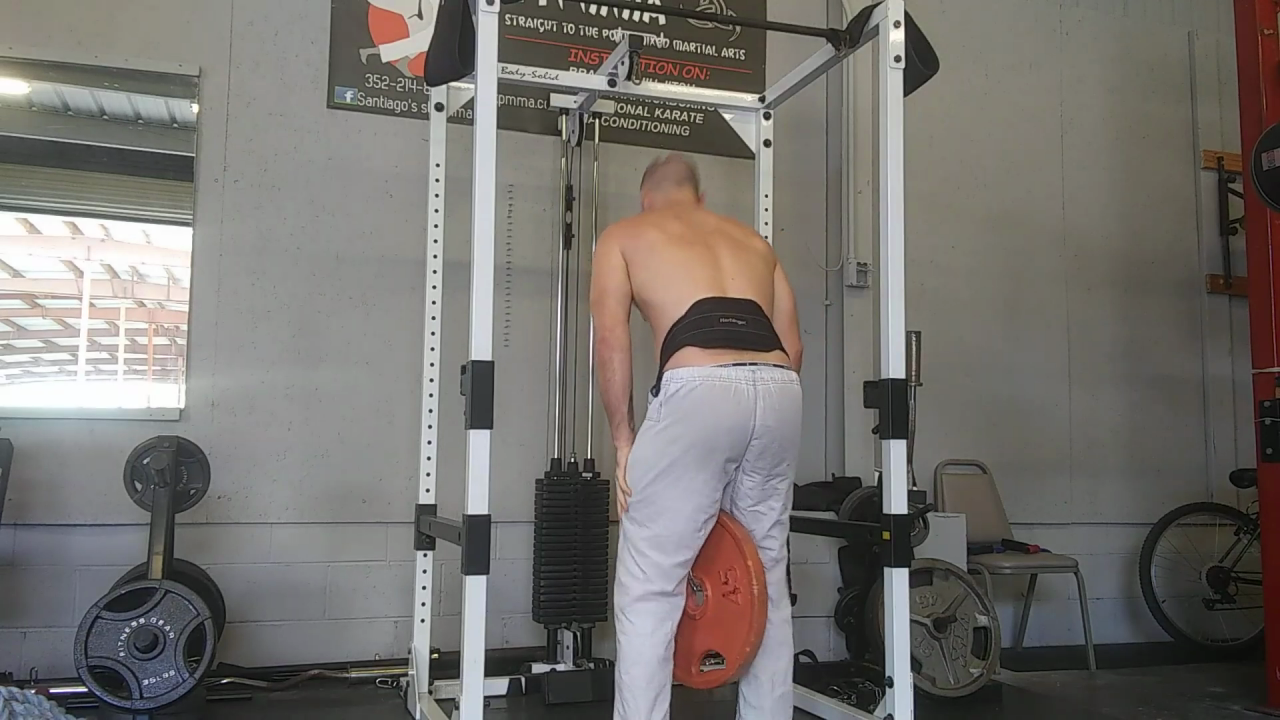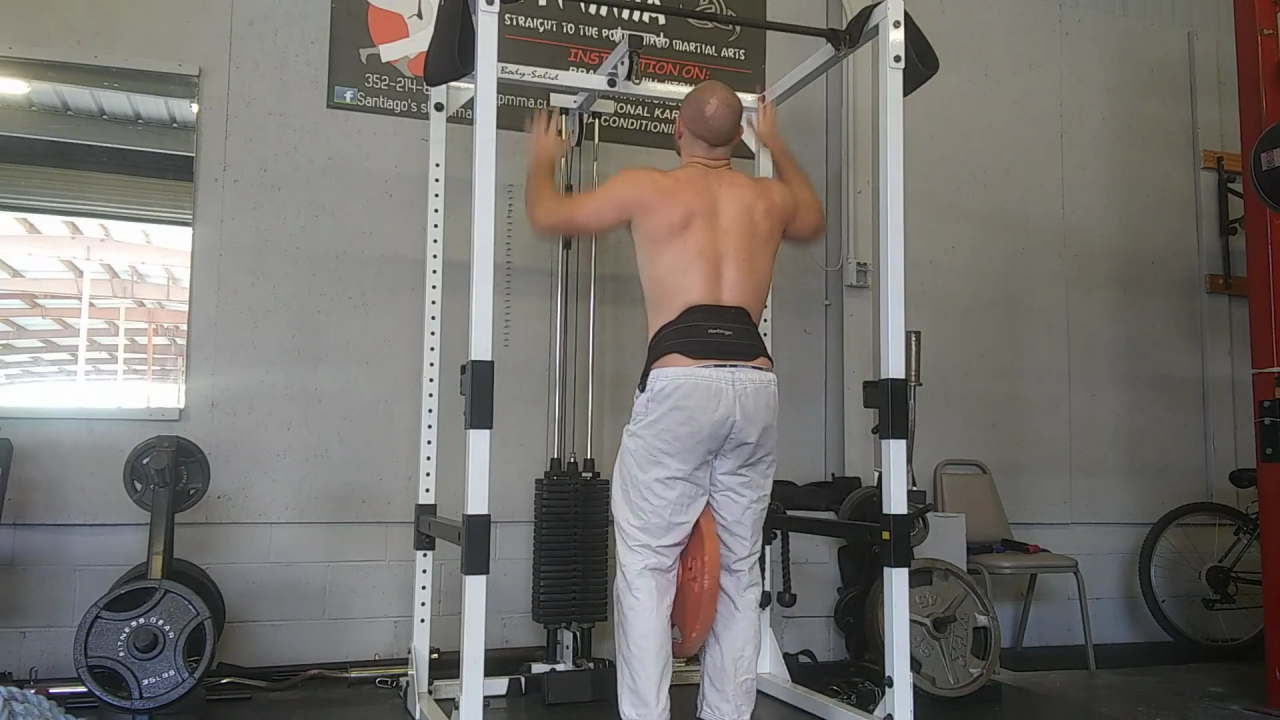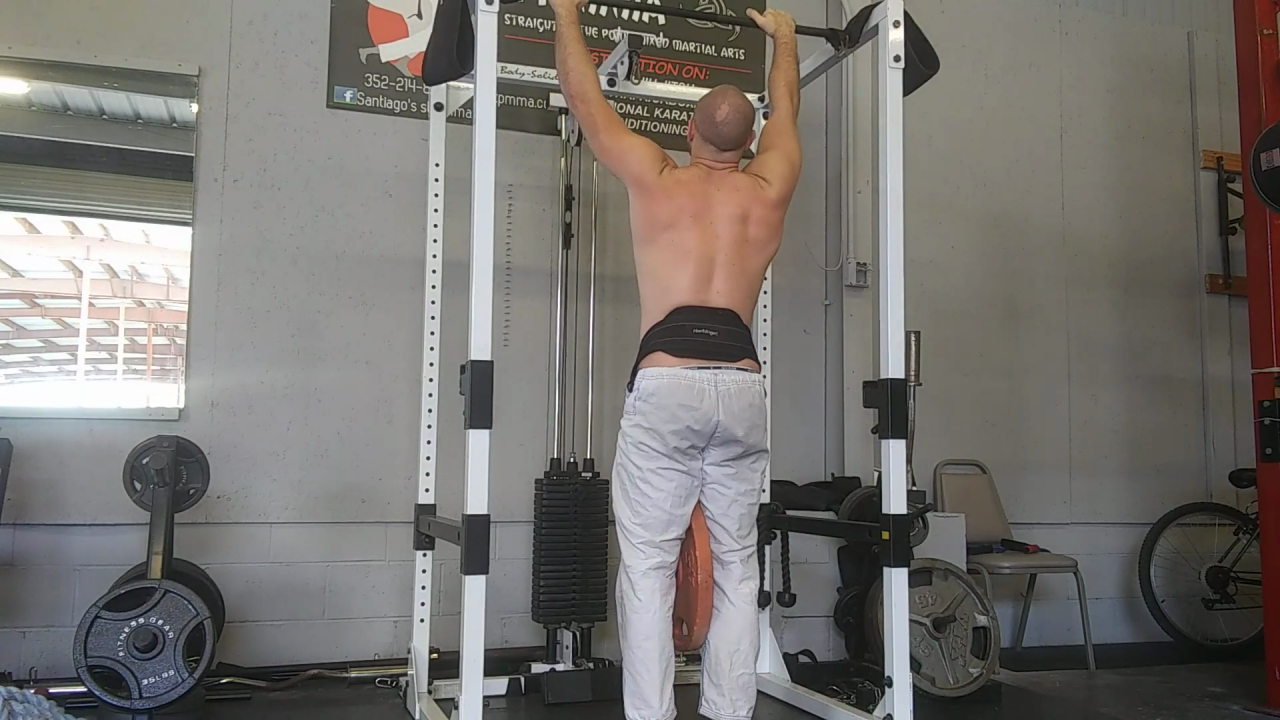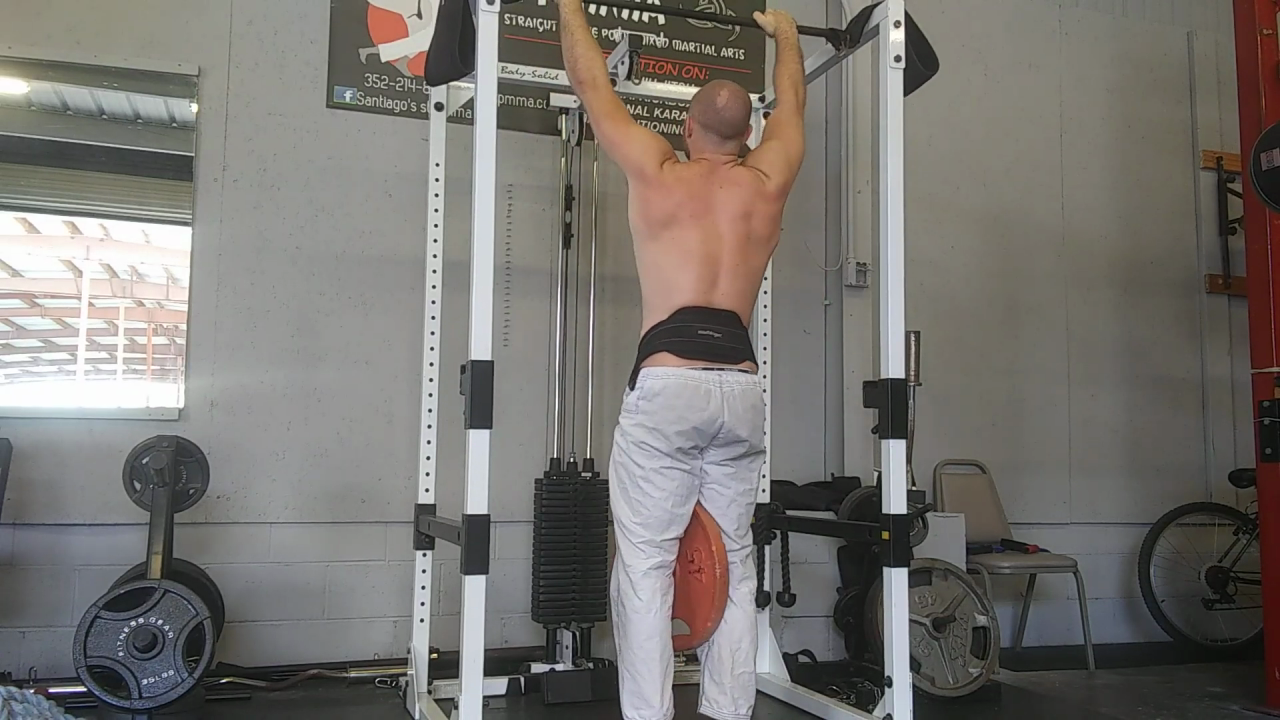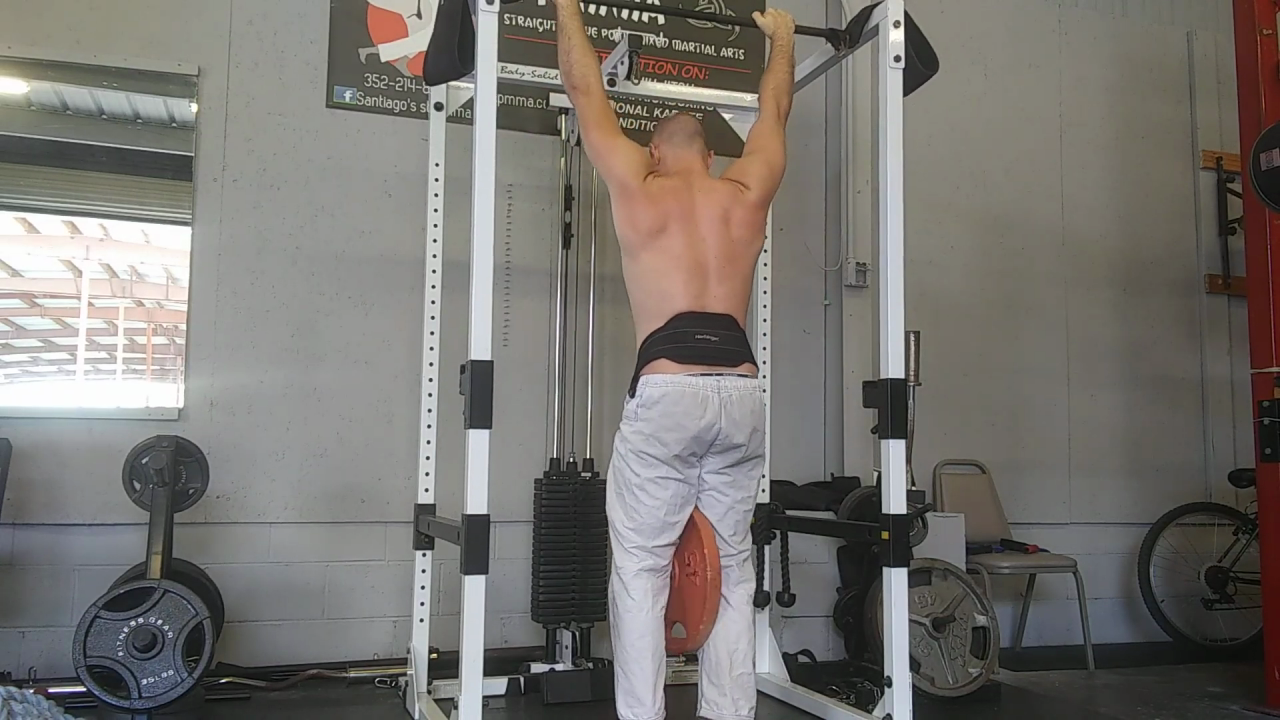
dt=1s
person 1, frame 1
left shoulder: (623, 234)
right shoulder: (750, 238)
left elbow: (611, 338)
left wrist: (624, 437)
left hip: (698, 389)
right hip: (778, 390)
left knee: (650, 585)
right knee: (766, 581)
person 1, frame 2
left shoulder: (648, 188)
right shoulder: (767, 198)
left elbow: (547, 217)
right elbow: (813, 221)
left wrist: (541, 160)
right wrist: (778, 146)
left hip: (680, 385)
right hip: (755, 386)
left knee: (646, 566)
right knee: (738, 572)
person 1, frame 3
left shoulder: (655, 178)
right shoulder: (770, 189)
left elbow: (586, 100)
right elbow: (785, 107)
left hip: (666, 385)
right hip: (742, 388)
left knee: (647, 566)
right knee: (735, 567)
person 1, frame 4
left shoulder: (657, 171)
right shoulder: (767, 183)
left elbow: (593, 87)
right elbow: (791, 104)
left hip: (667, 385)
right hip: (741, 388)
left knee: (644, 566)
right knee: (732, 567)
person 1, frame 5
left shoulder: (637, 185)
right shoulder: (747, 192)
left elbow: (587, 95)
right elbow: (774, 112)
left hip: (666, 393)
right hip: (742, 395)
left knee: (639, 572)
right knee: (731, 573)
